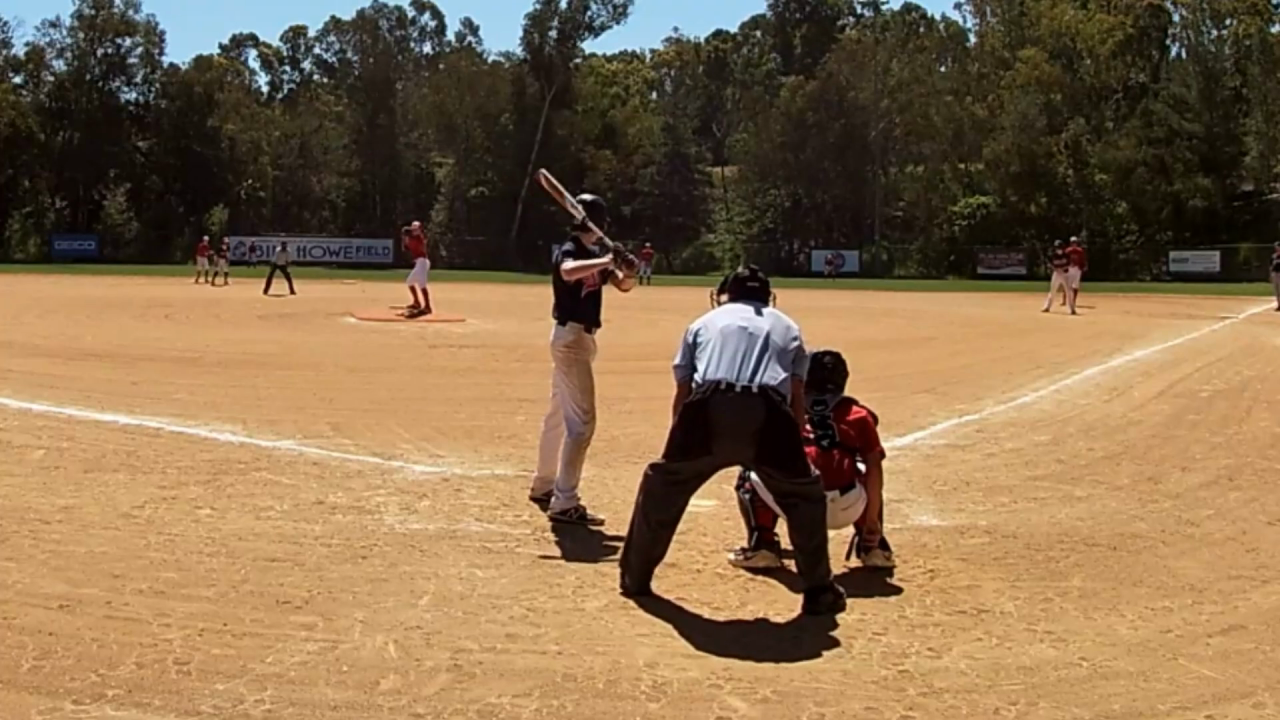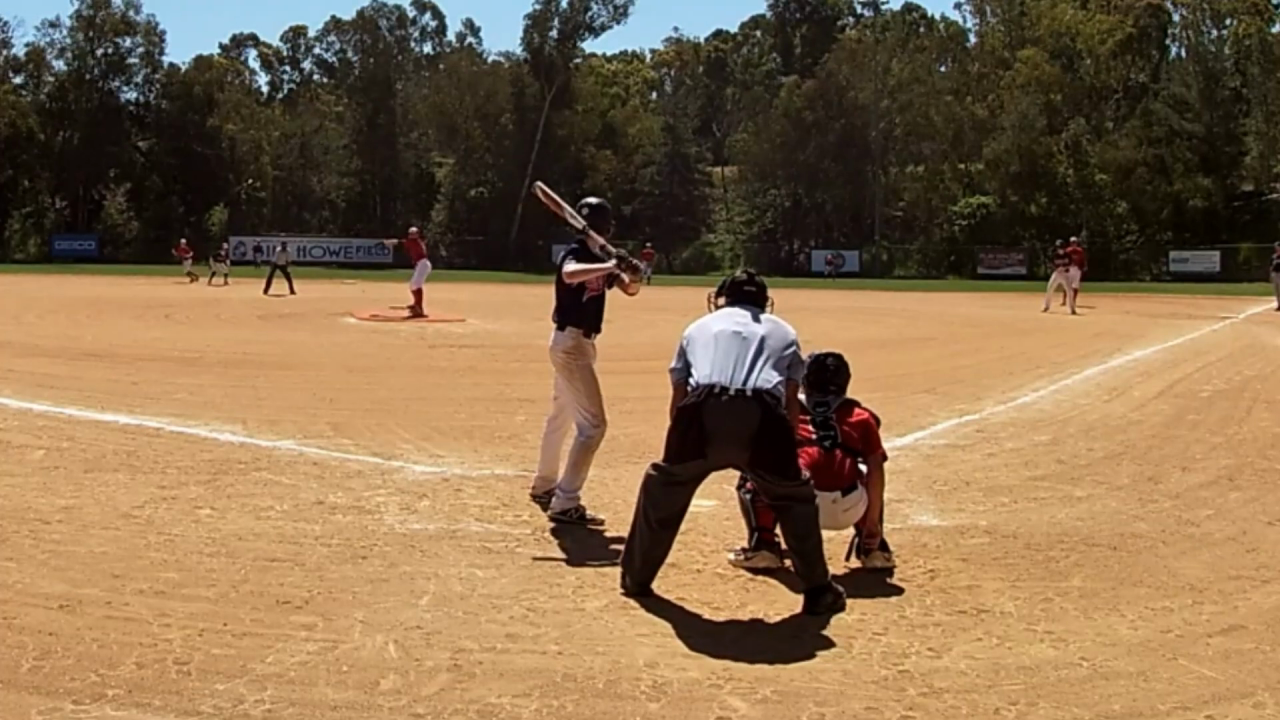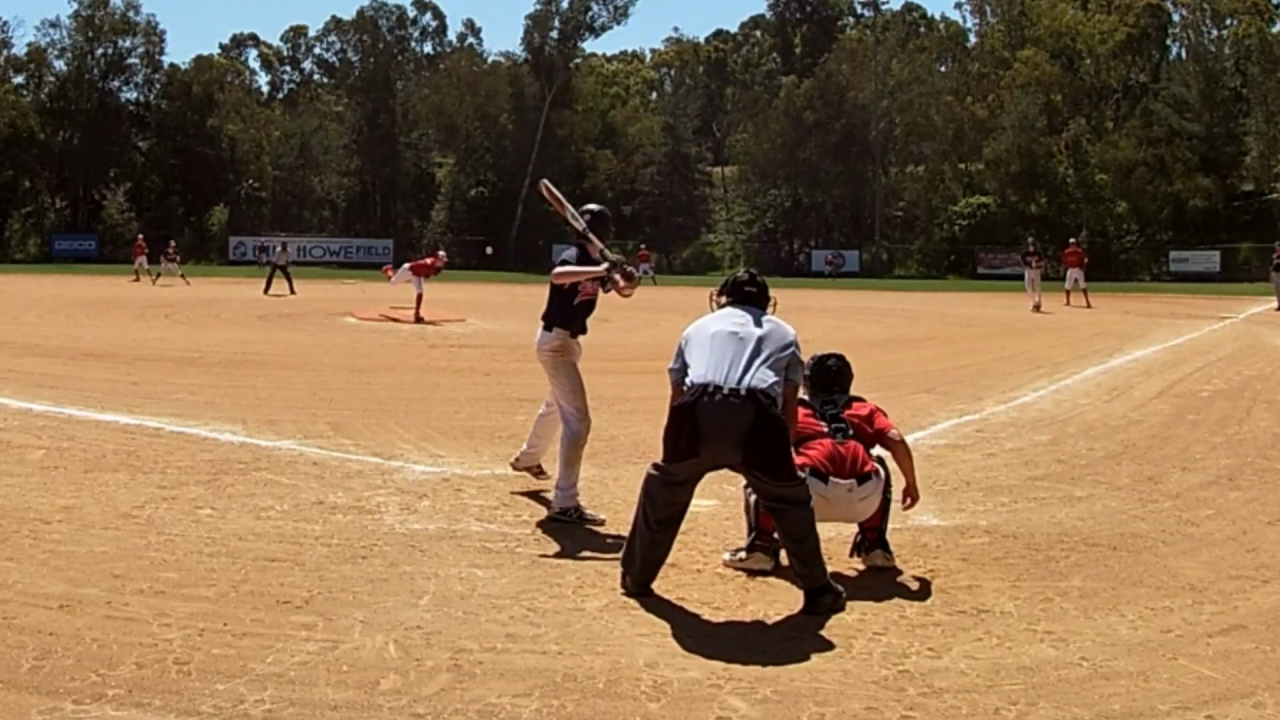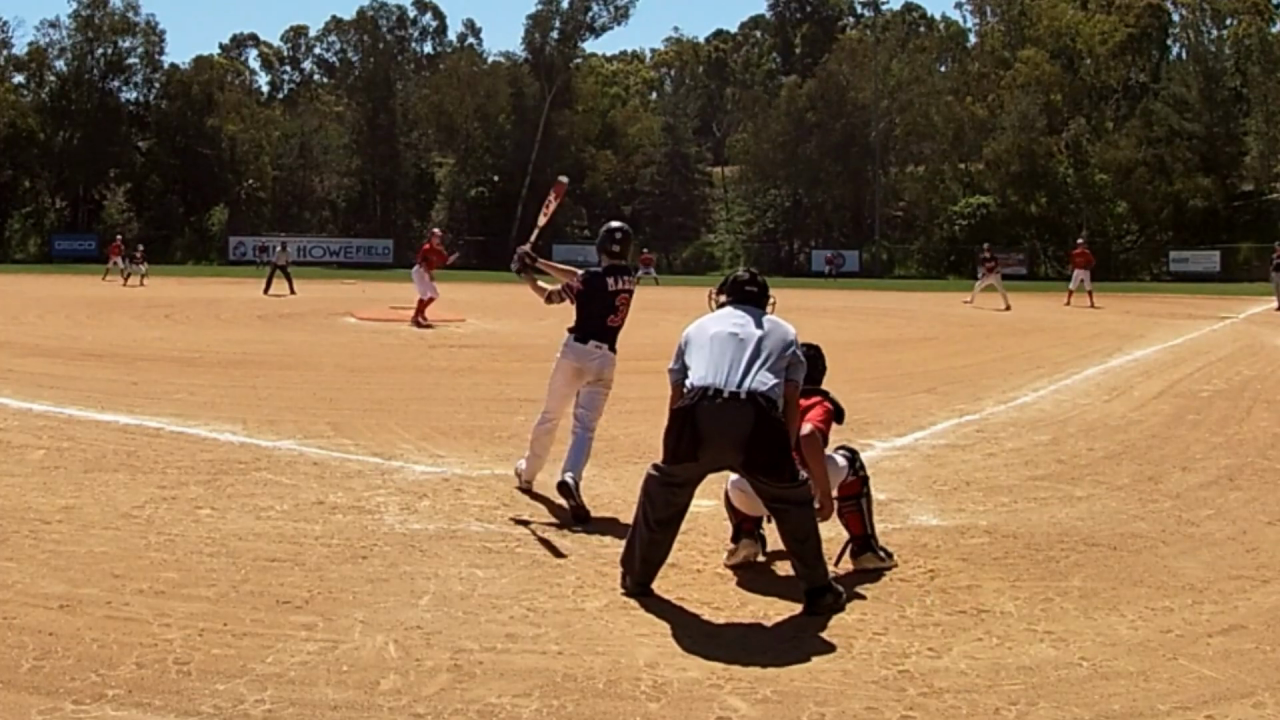
dt=0.7s
person 1, frame 1
left shoulder: (704, 322)
right shoulder: (787, 327)
left elbow: (682, 394)
right elbow: (796, 398)
left wrist: (681, 444)
right wrist: (792, 450)
left hip: (709, 412)
right hip: (768, 417)
left knee: (662, 483)
right knee: (805, 494)
left ankle: (635, 576)
right ankle: (819, 591)
person 1, frame 2
left shoulder: (699, 327)
right shoulder: (783, 332)
left elbow: (678, 397)
right elbow: (791, 402)
left wrist: (683, 447)
right wrist: (781, 454)
left hip: (703, 415)
right hip: (762, 420)
left knee: (663, 485)
right knee: (795, 497)
left ankle: (636, 577)
right ankle: (819, 591)
person 1, frame 3
left shoulder: (698, 327)
right shoulder: (783, 333)
left elbow: (676, 394)
right elbow: (789, 404)
left wrist: (683, 448)
right wrist: (779, 453)
left hip: (697, 414)
right hip: (757, 420)
left knee: (664, 488)
right knee: (790, 498)
left ankle: (636, 577)
right ankle: (819, 591)
person 1, frame 4
left shoulder: (699, 326)
right shoulder: (784, 332)
left elbow: (676, 395)
right elbow: (791, 402)
left wrist: (682, 447)
right wrist: (782, 454)
left hip: (698, 417)
right hip: (757, 421)
left knee: (663, 489)
right knee: (792, 499)
left ankle: (636, 578)
right ankle: (819, 590)
person 2, frame 1
left shoulder: (595, 252)
right shoulder: (569, 250)
left elbow: (623, 286)
right elbow: (568, 273)
left wrist: (628, 270)
right wrist: (608, 260)
left hip: (578, 338)
right hip: (571, 338)
left knee: (558, 415)
right knee: (581, 421)
left ankle: (544, 486)
right ankle: (564, 504)
person 2, frame 2
left shoulder: (599, 258)
right shoulder: (574, 253)
left elbow: (630, 289)
right elbow: (569, 275)
left wrist: (633, 274)
right wrist: (611, 266)
left hip: (576, 343)
right hip: (571, 344)
left knee: (561, 417)
right knee: (592, 424)
left ankle: (544, 485)
right ankle: (564, 503)
person 2, frame 3
left shoulder: (595, 262)
right shoulder: (573, 258)
left elbow: (624, 291)
right elbow: (557, 276)
left wrist: (628, 278)
right wrist: (600, 270)
left hip: (563, 341)
right hip: (556, 342)
left knee: (557, 405)
right knee: (577, 420)
left ankle: (527, 457)
right ankle: (564, 504)
person 2, frame 4
left shoulder: (594, 276)
right shoulder: (629, 279)
left elbow: (551, 296)
left wrist: (528, 275)
right wrist: (538, 262)
left hip: (576, 352)
right hip: (605, 359)
left knee: (550, 417)
right knee: (585, 428)
left ankle: (528, 474)
right ankle: (570, 479)
person 3, frame 1
right shoulder: (859, 415)
right elbow: (874, 467)
right wrist: (873, 519)
right hip: (845, 509)
left knee: (749, 475)
right knee: (868, 477)
left ankle: (762, 548)
right ankle: (873, 548)
person 3, frame 2
right shoulder: (861, 416)
right elbow: (876, 467)
right wrist: (873, 523)
right hip: (848, 510)
left knee: (750, 477)
right knee: (866, 476)
left ankle: (762, 548)
right ankle: (874, 550)
person 3, frame 3
left shoulder: (795, 412)
right shoulder: (865, 409)
right elbow: (896, 441)
right wrist: (911, 485)
left hip: (812, 492)
right hip: (862, 500)
right knee: (878, 470)
left ankle: (759, 548)
right ankle: (876, 548)
person 3, frame 4
right shoulder: (818, 403)
right elbow: (808, 436)
right wrist: (825, 493)
left hip: (746, 493)
right knee: (848, 461)
left ankle: (744, 538)
right ankle: (865, 550)
